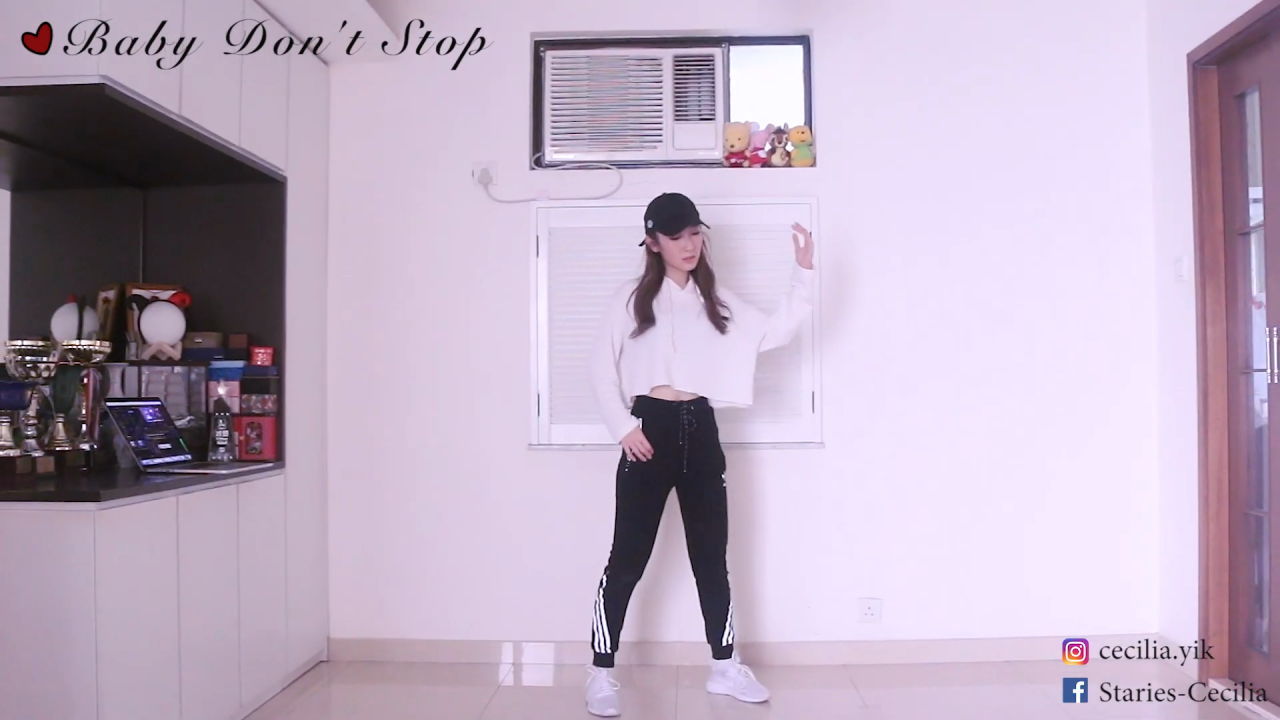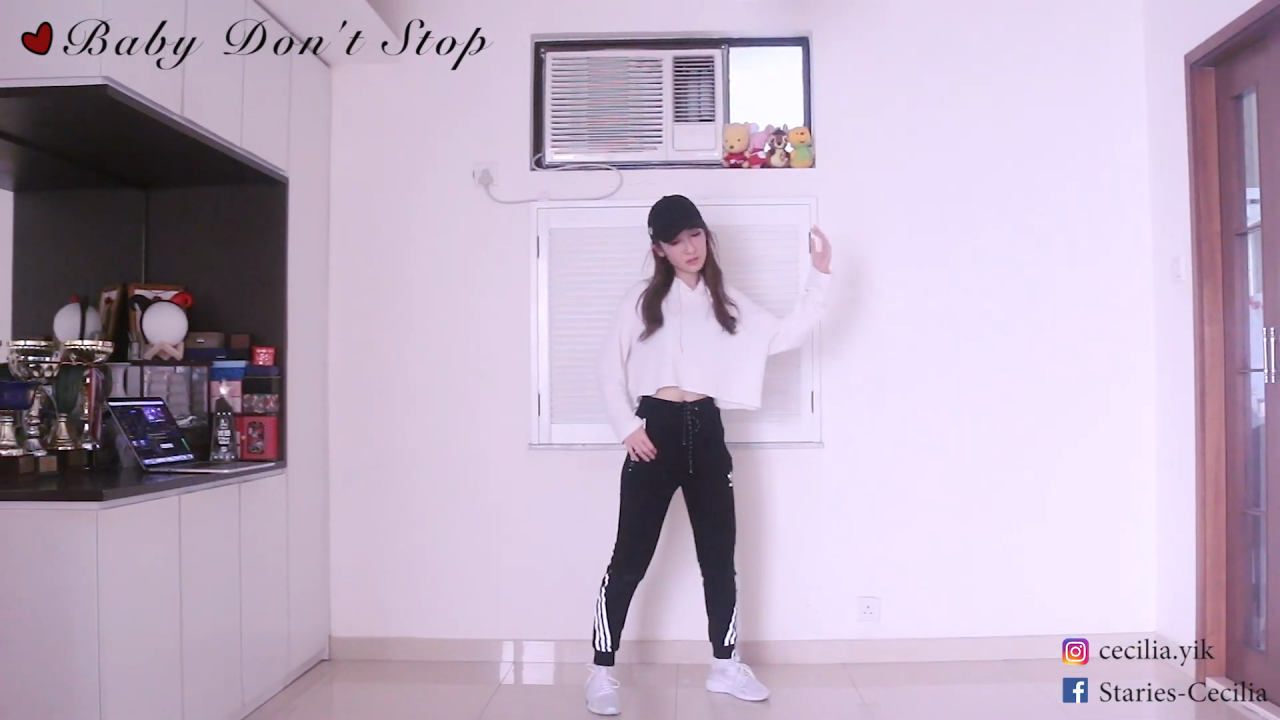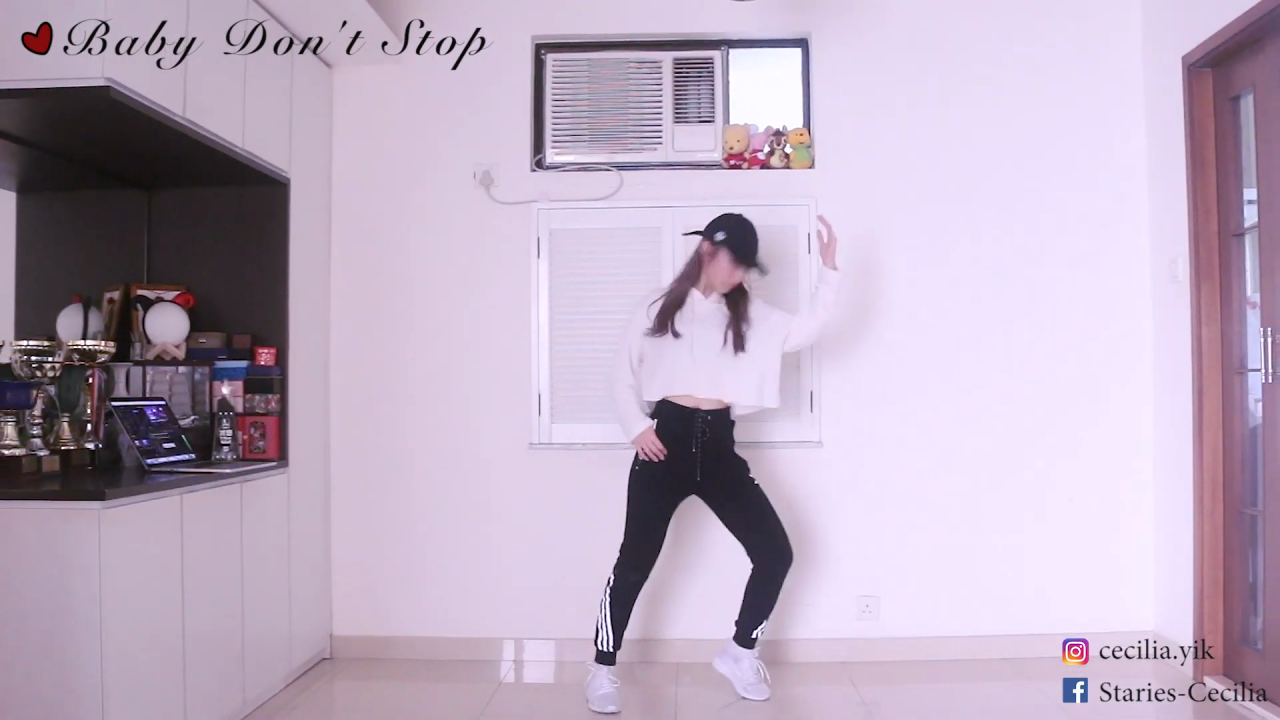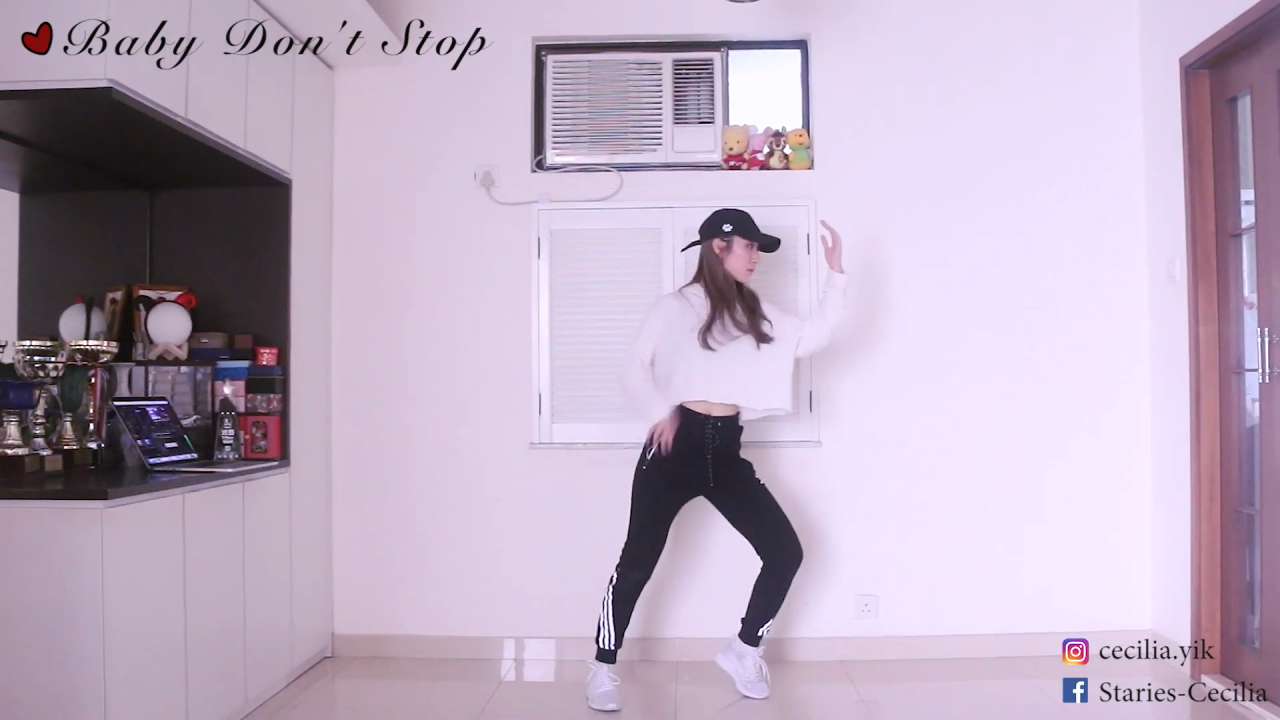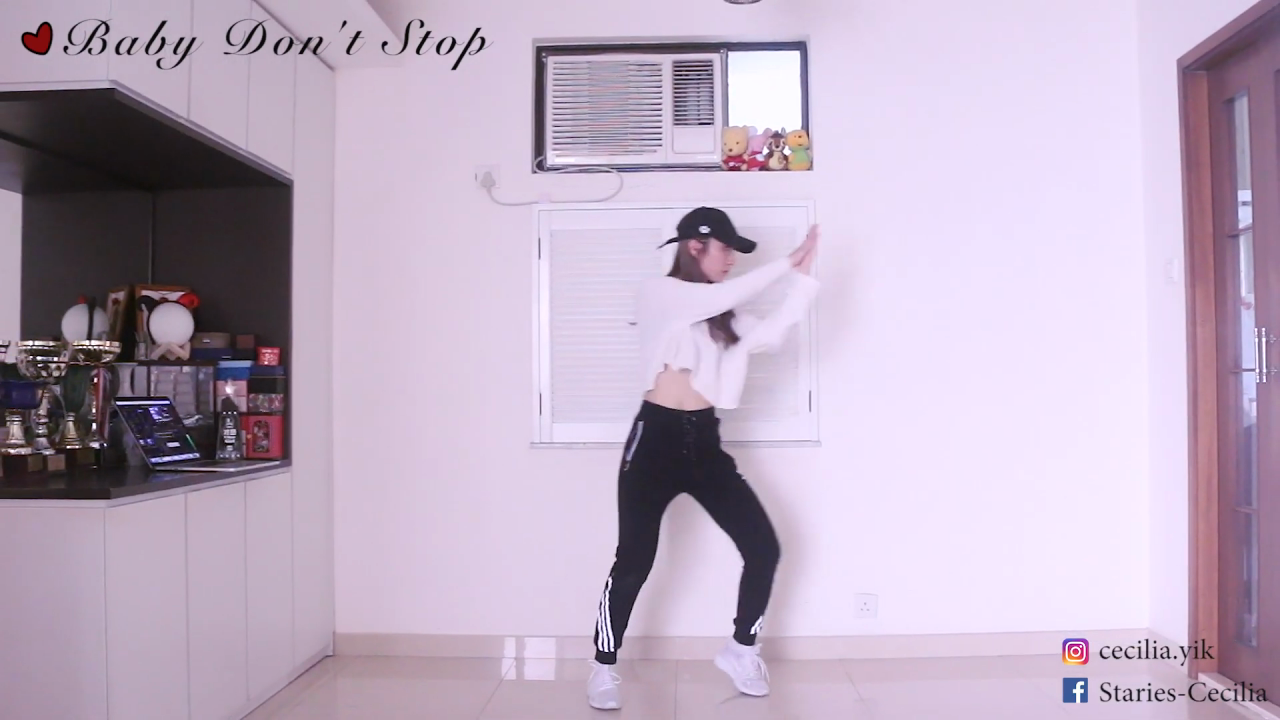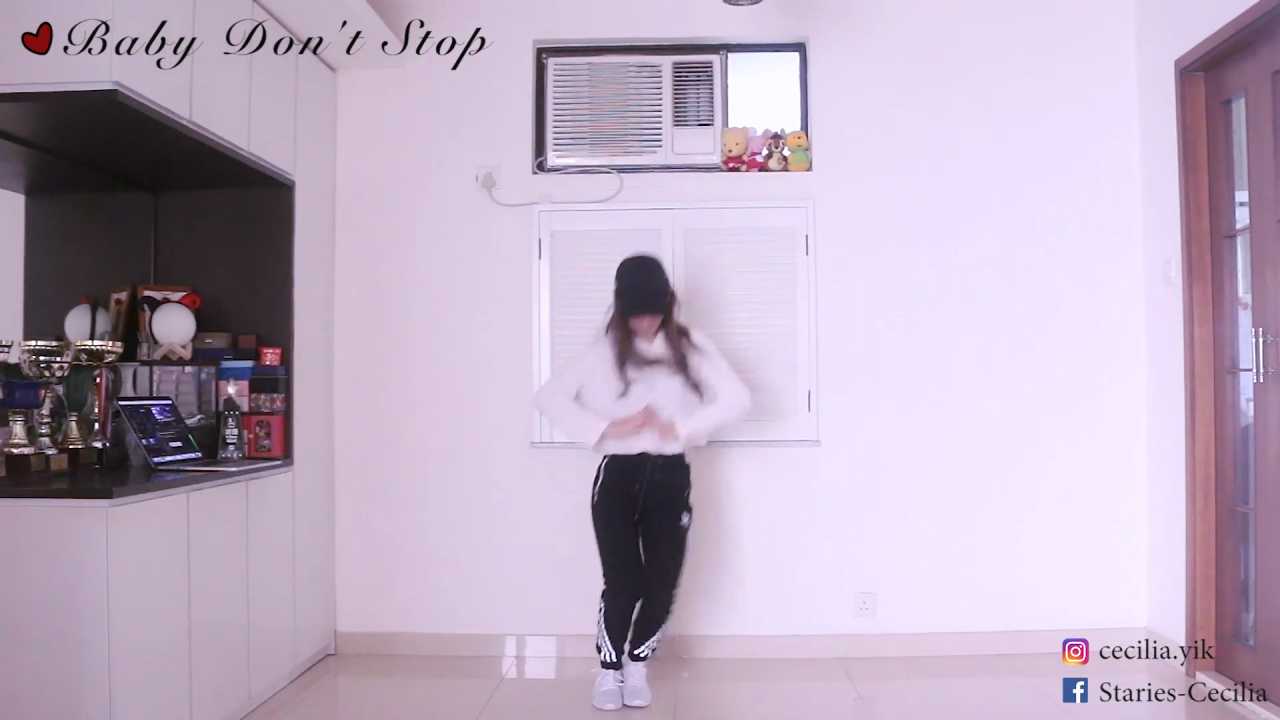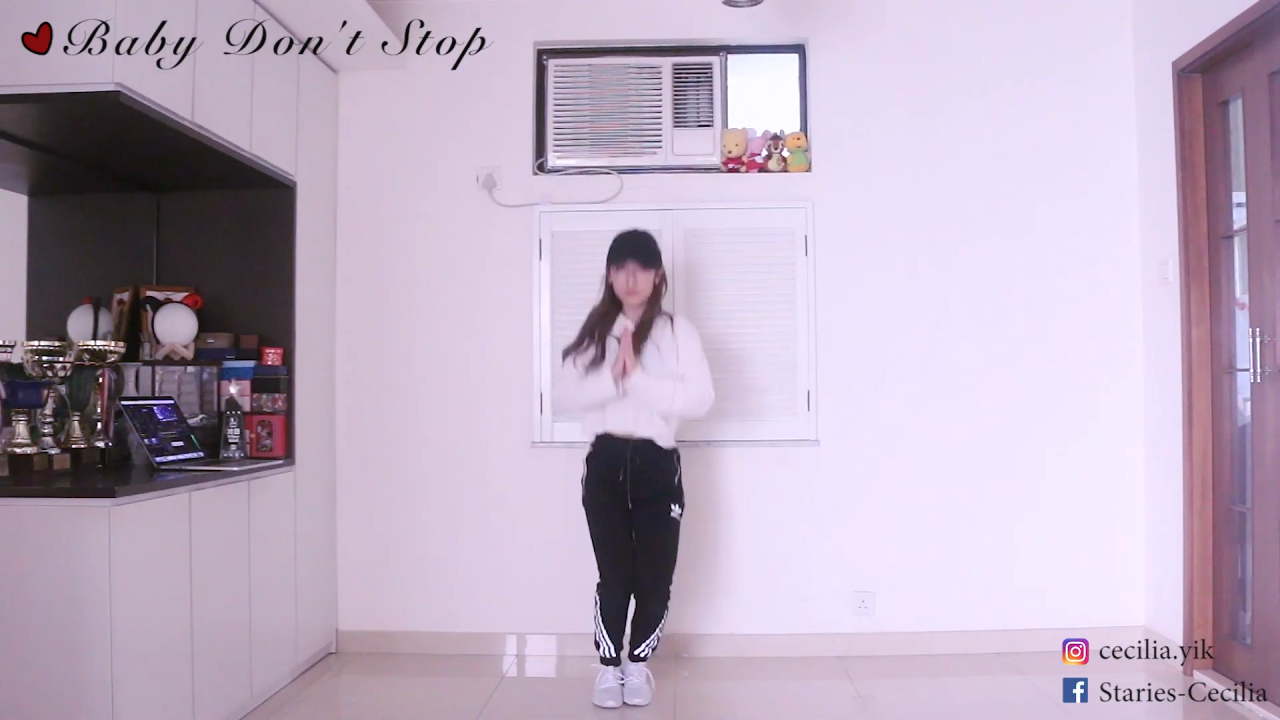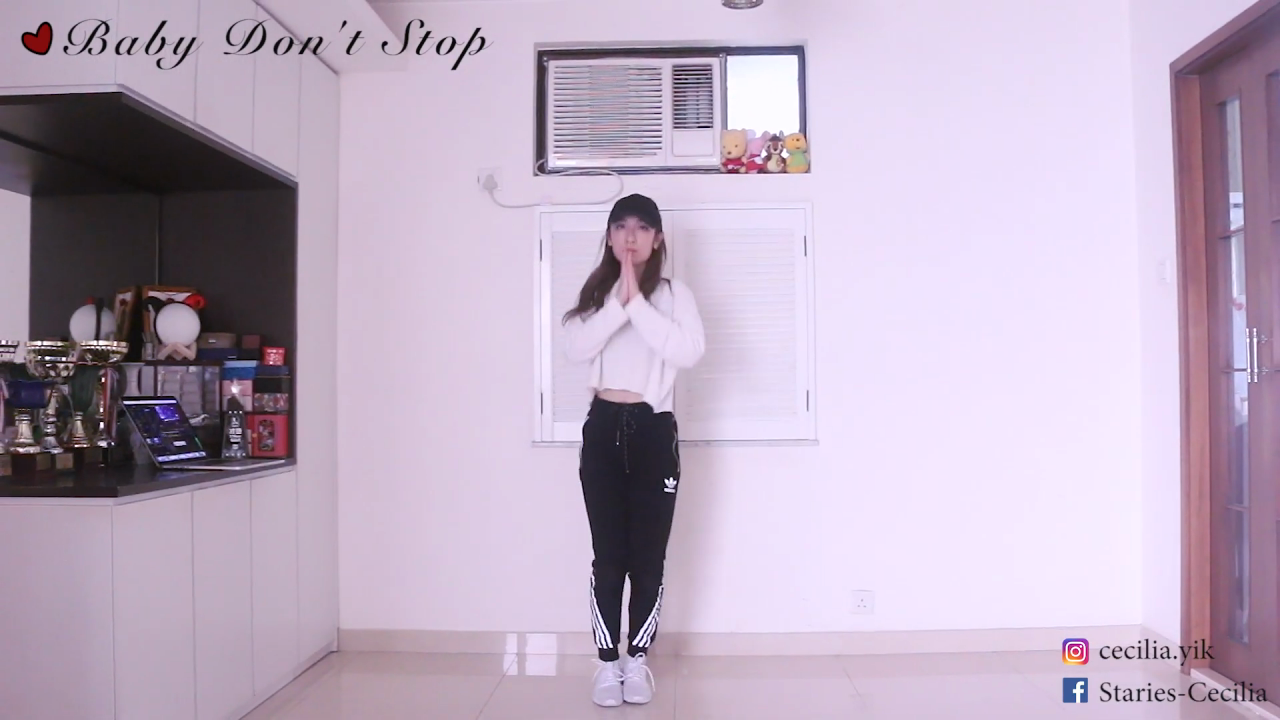
dt=0.3s
person 1, frame 1
left shoulder: (718, 301)
right shoulder: (632, 299)
left elbow: (775, 332)
right elbow: (601, 368)
left wrist: (803, 273)
right wrist: (623, 426)
left hip: (701, 432)
right hip: (650, 430)
left knee: (711, 558)
right knee: (627, 560)
left ankle: (725, 666)
right ankle: (601, 672)
person 1, frame 2
left shoulder: (727, 301)
right shoulder: (641, 299)
left elbow: (786, 335)
right elbow: (610, 368)
left wrist: (819, 276)
right wrist: (627, 427)
left hip: (706, 433)
right hip: (656, 430)
left knee: (719, 558)
right knee: (630, 559)
left ankle: (725, 665)
right ankle: (602, 671)
person 1, frame 3
left shoulder: (748, 311)
right shoulder: (662, 306)
left elbow: (803, 331)
right elbow: (623, 371)
left wrist: (828, 270)
right wrist: (637, 426)
left hip: (718, 445)
right hip: (668, 440)
left knee: (774, 552)
right knee: (635, 561)
left ankle: (740, 652)
right ankle: (603, 670)
person 1, frame 4
left shoulder: (756, 313)
right shoulder: (676, 307)
left elbow: (813, 337)
right elbow: (634, 367)
left wrist: (835, 275)
right wrist: (657, 412)
left hip: (726, 450)
right hip: (676, 443)
left knee: (785, 552)
right knee: (637, 561)
left ankle: (744, 649)
right ankle: (603, 668)
person 1, frame 5
left shoulder: (723, 310)
right shoulder: (660, 292)
left elbow: (767, 335)
right elbow: (720, 295)
left wrist: (802, 278)
right wrist: (782, 266)
left hip: (704, 439)
right hip: (655, 435)
left knee: (764, 547)
right knee: (634, 560)
left ankle: (742, 650)
right ankle: (604, 668)
person 1, frame 6
left shoulder: (691, 346)
right shoulder: (605, 351)
left elbow: (737, 400)
right elbow: (550, 397)
left wrist: (684, 426)
right wrist: (599, 431)
left hip: (669, 475)
right hip: (619, 475)
left knee: (659, 590)
right knee: (622, 584)
left ankle: (637, 663)
right ankle: (610, 668)
person 1, frame 7
left shoulder: (678, 331)
right shoulder: (595, 330)
left elbow: (700, 400)
right elbow: (565, 396)
left wrist: (637, 373)
right wrist: (611, 375)
left hip: (658, 466)
right hip: (606, 462)
left knee: (655, 582)
right knee: (615, 577)
left ankle: (638, 663)
right ankle: (609, 666)
person 1, frame 8
left shoulder: (673, 293)
right shoulder: (593, 293)
left elbow: (688, 351)
right elbow: (576, 349)
left wrist: (637, 302)
right wrist: (619, 303)
left hip: (654, 431)
right hip: (604, 429)
left knee: (648, 559)
right knee: (609, 556)
left ankle: (637, 660)
right ankle: (608, 663)
